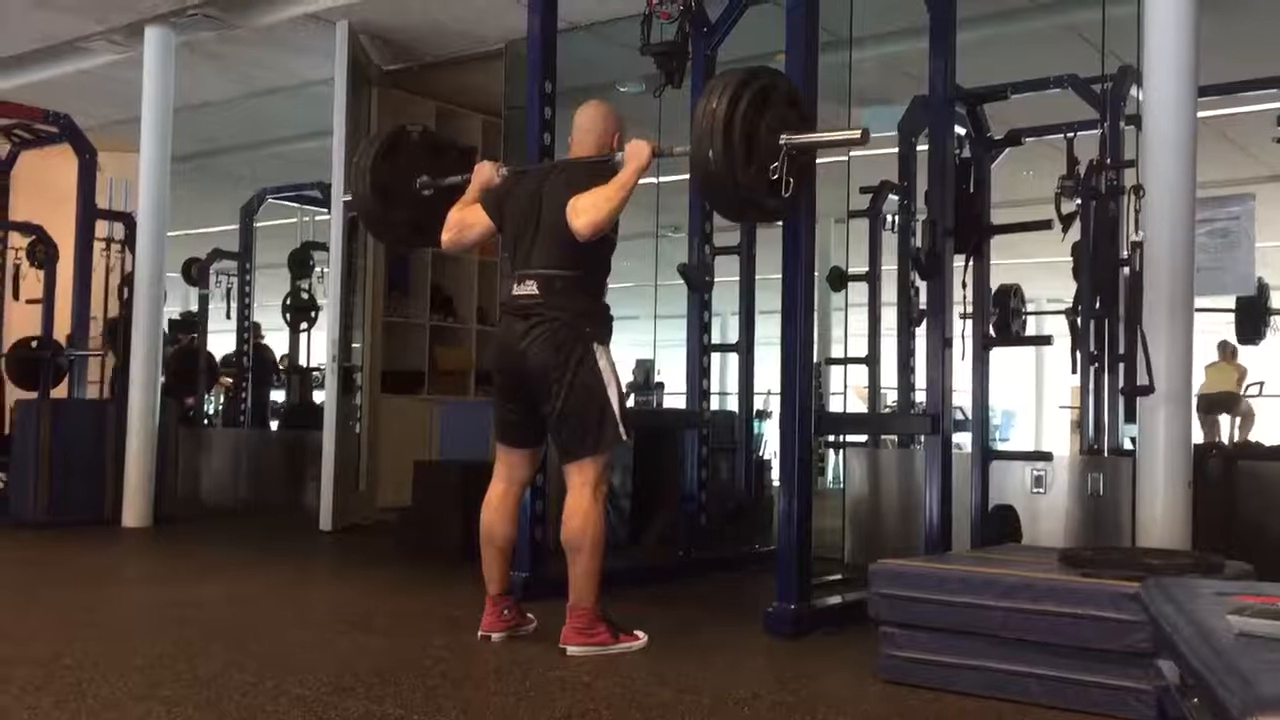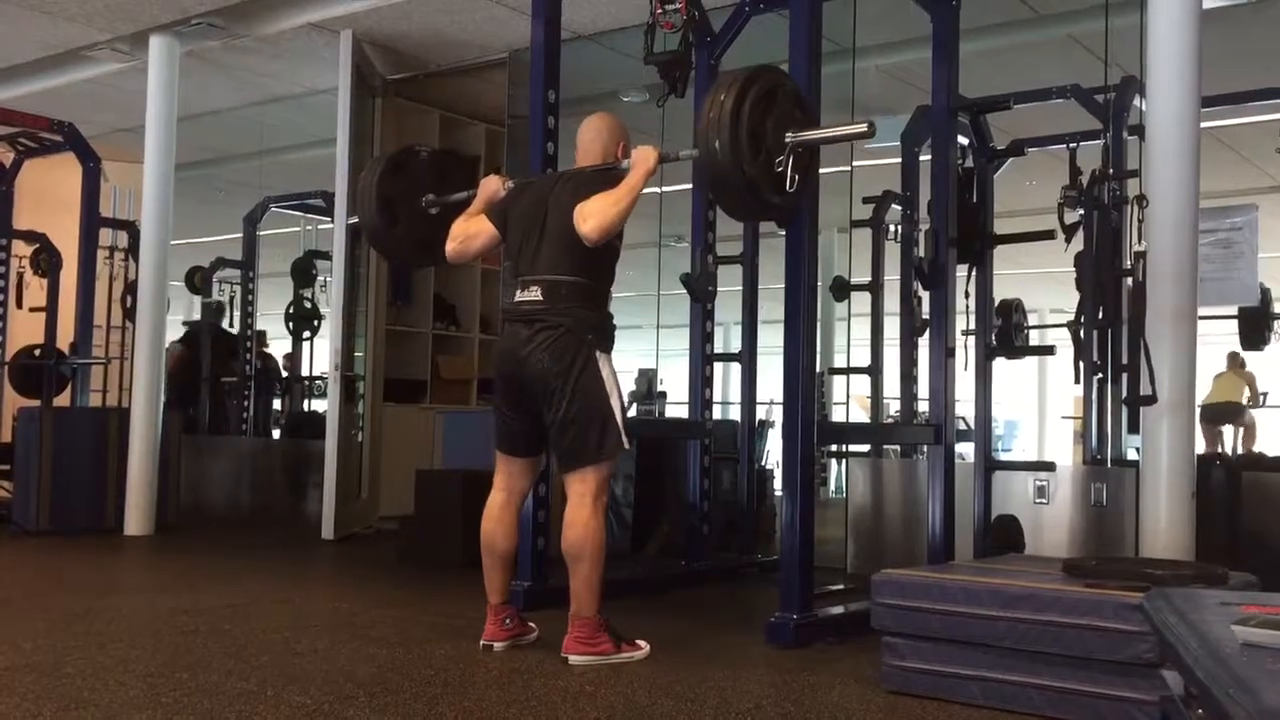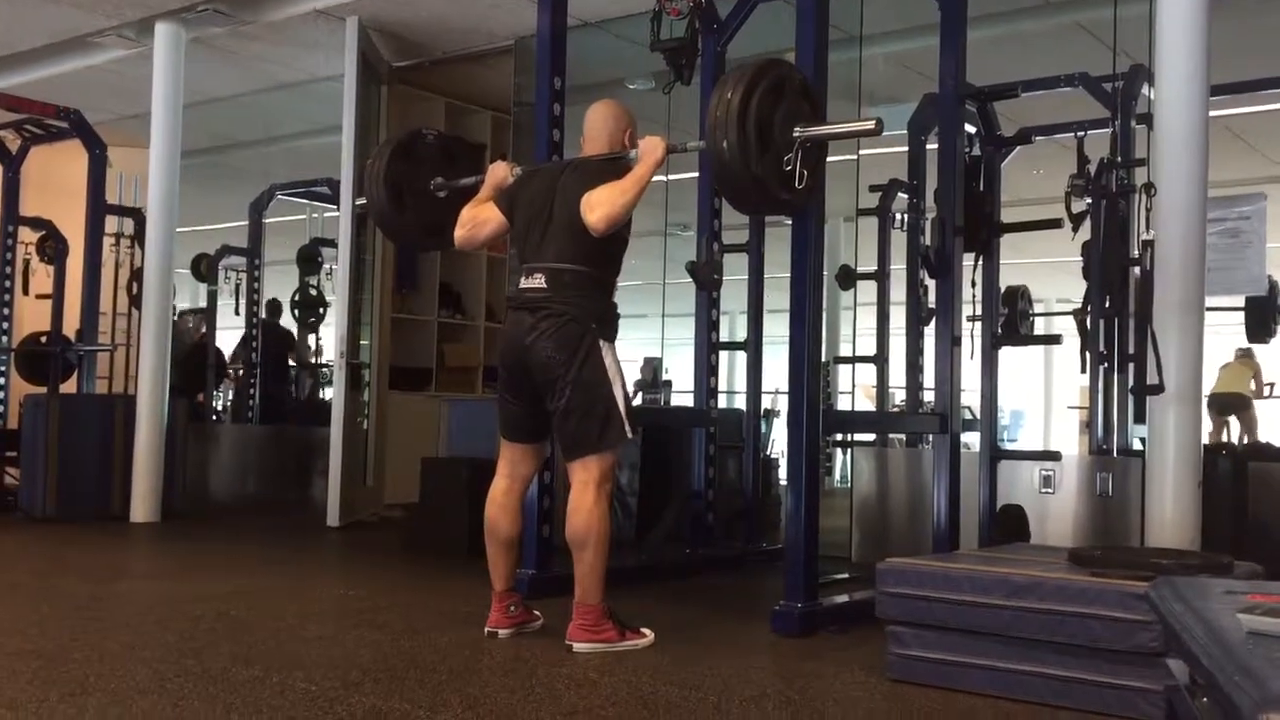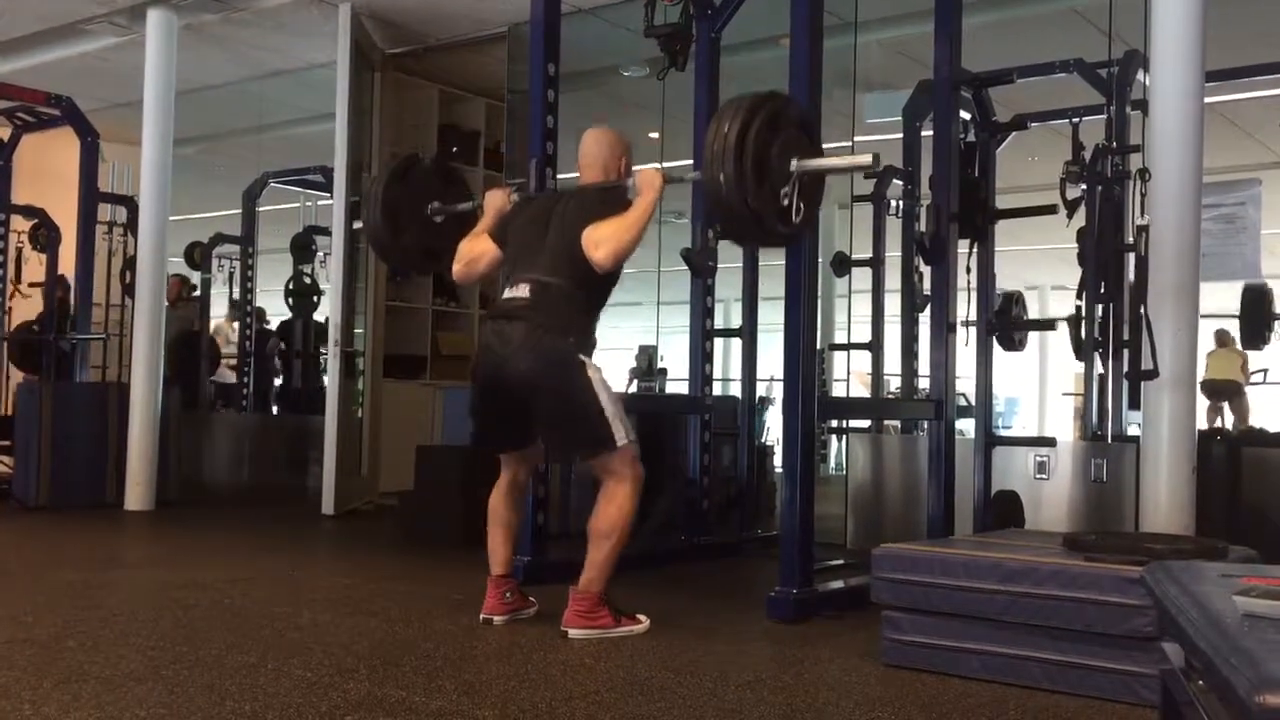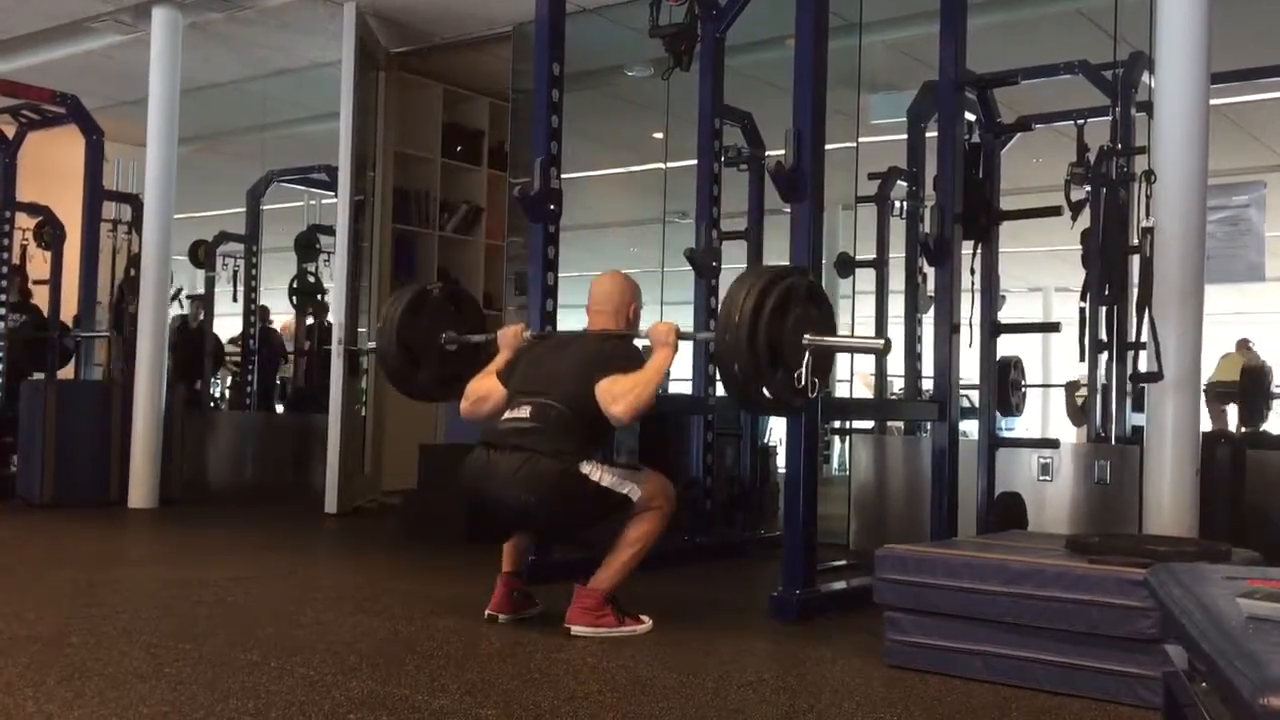
dt=1s
person 1, frame 1
left shoulder: (518, 182)
right shoulder: (599, 174)
left elbow: (452, 236)
right elbow: (584, 222)
left wrist: (478, 186)
right wrist: (634, 168)
left hip: (513, 334)
right hip: (567, 337)
left knee: (508, 475)
right knee: (587, 480)
left ankle: (497, 609)
right ankle: (583, 624)
person 1, frame 2
left shoulder: (524, 193)
right shoulder: (606, 182)
left elbow: (457, 246)
right elbow: (592, 226)
left wrist: (484, 199)
right wrist: (641, 171)
left hip: (515, 340)
right hip: (570, 343)
left knee: (509, 483)
right knee: (588, 486)
left ankle: (499, 619)
right ankle: (586, 633)
person 1, frame 3
left shoulder: (532, 180)
right shoulder: (614, 170)
left elbow: (466, 233)
right elbow: (599, 217)
left wrist: (492, 185)
right wrist: (649, 163)
left hip: (520, 328)
right hip: (573, 331)
left knee: (512, 471)
right knee: (592, 475)
left ankle: (504, 606)
right ankle: (590, 621)
person 1, frame 4
left shoulder: (531, 206)
right shoulder: (611, 199)
left elbow: (463, 268)
right elbow: (603, 253)
left wrist: (492, 214)
right wrist: (649, 195)
left hip: (493, 346)
right hip: (549, 350)
left knee: (516, 469)
right knee: (622, 473)
left ankle: (500, 592)
right ankle: (587, 606)
person 1, frame 5
left shoulder: (539, 348)
right shoulder: (617, 352)
left elbow: (470, 406)
right elbow: (620, 408)
left wrist: (506, 352)
right wrist: (663, 352)
left hip: (481, 477)
right hip: (536, 480)
right knee: (657, 496)
left ankle: (507, 591)
right ankle: (591, 605)
